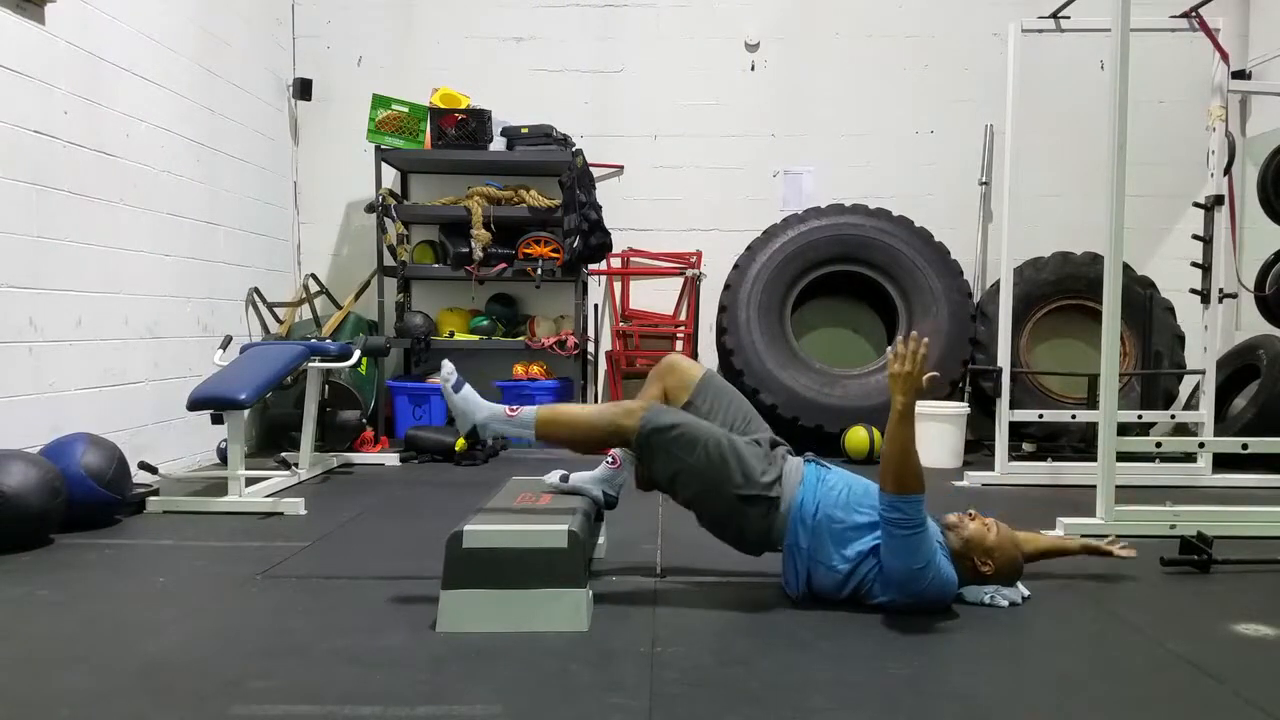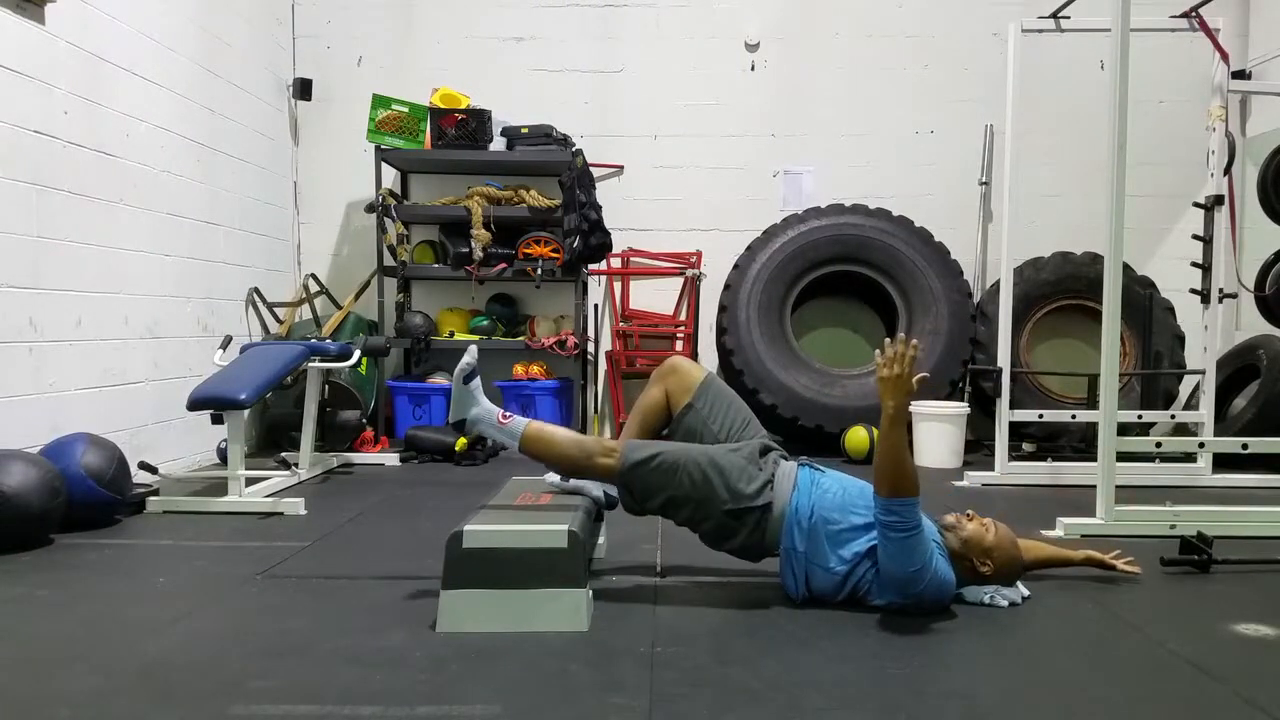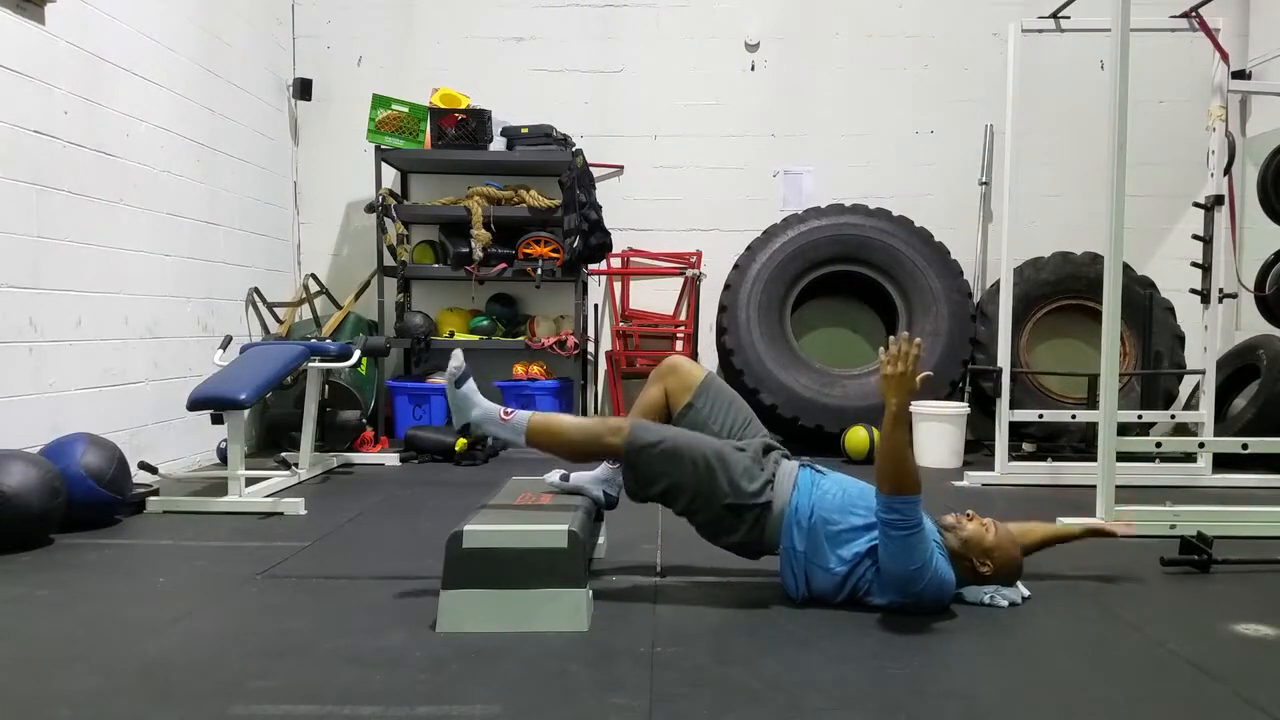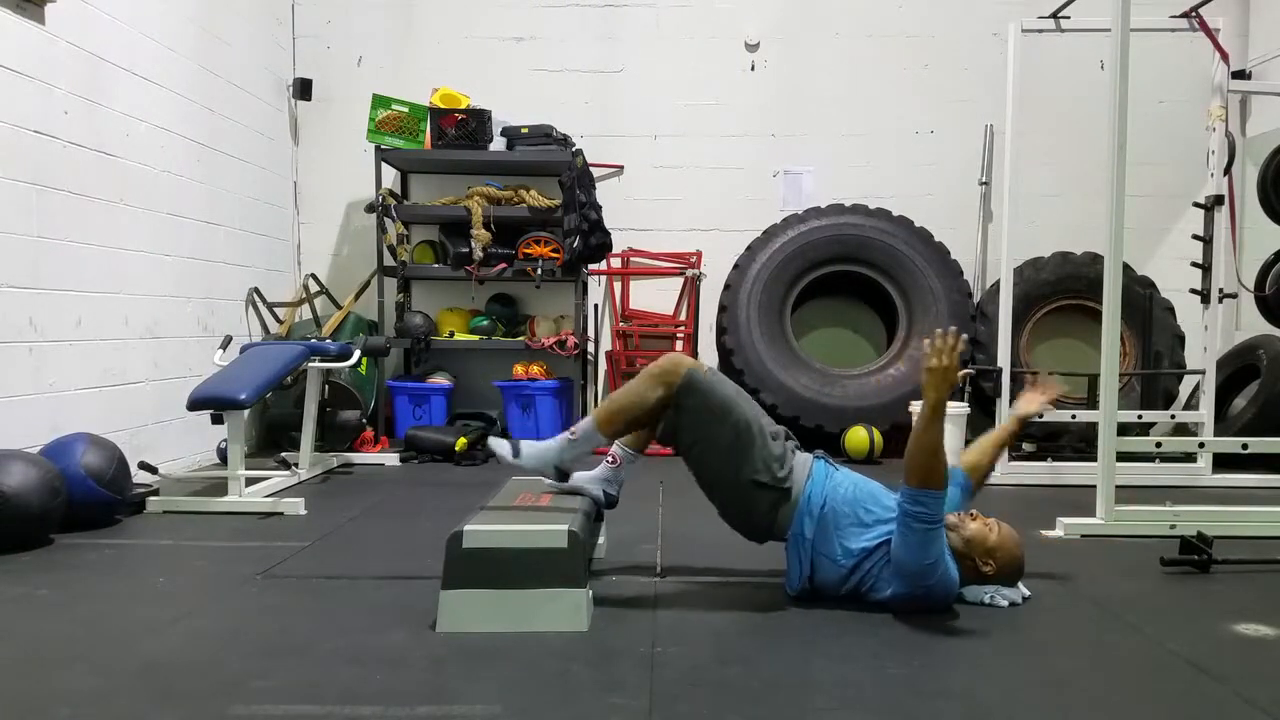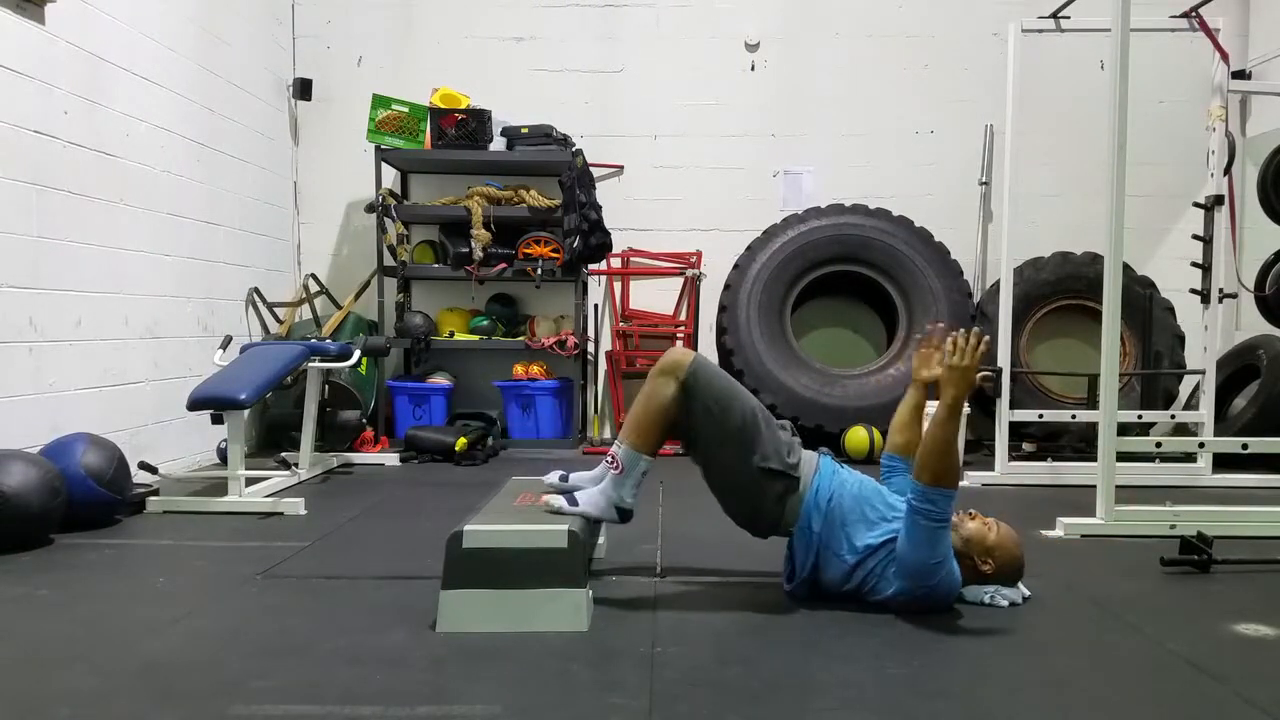
dt=0.3s
person 1, frame 1
left shoulder: (928, 577)
right shoulder: (943, 547)
left elbow: (899, 504)
right elbow: (1017, 542)
left wrist: (902, 406)
right wrist: (1083, 542)
left hip: (764, 499)
right hip: (781, 468)
left knee: (632, 417)
right knee: (673, 369)
left ankle: (490, 418)
right ankle: (606, 481)
person 1, frame 2
left shoulder: (925, 577)
right shoulder: (938, 544)
left elbow: (896, 507)
right elbow: (1017, 550)
left wrist: (894, 410)
right wrist: (1083, 554)
left hip: (756, 507)
right hip: (773, 472)
left knee: (606, 454)
right knee: (675, 369)
left ankle: (485, 417)
right ankle: (605, 486)
person 1, frame 3
left shoulder: (925, 577)
right shoulder: (940, 544)
left elbow: (898, 504)
right elbow: (1015, 536)
left wrist: (896, 408)
right wrist: (1079, 525)
left hip: (758, 504)
right hip: (773, 469)
left knee: (615, 433)
right knee: (674, 369)
left ankle: (487, 415)
right ankle: (603, 483)
person 1, frame 4
left shoulder: (930, 576)
right shoulder: (940, 532)
left elbow: (923, 496)
right elbow: (960, 478)
left wrist: (933, 399)
right wrist: (1016, 422)
left hip: (774, 490)
right hip: (793, 474)
left knee: (670, 371)
right knee: (671, 376)
left ankle: (553, 457)
right ankle: (603, 479)
person 1, frame 5
left shoulder: (933, 578)
right shoulder: (913, 526)
left elbow: (934, 497)
right elbow: (900, 465)
left wrist: (953, 400)
right wrist: (920, 387)
left hip: (778, 485)
right hip: (798, 471)
left knee: (677, 368)
right knee: (677, 381)
left ankle: (614, 494)
right ankle: (609, 478)
